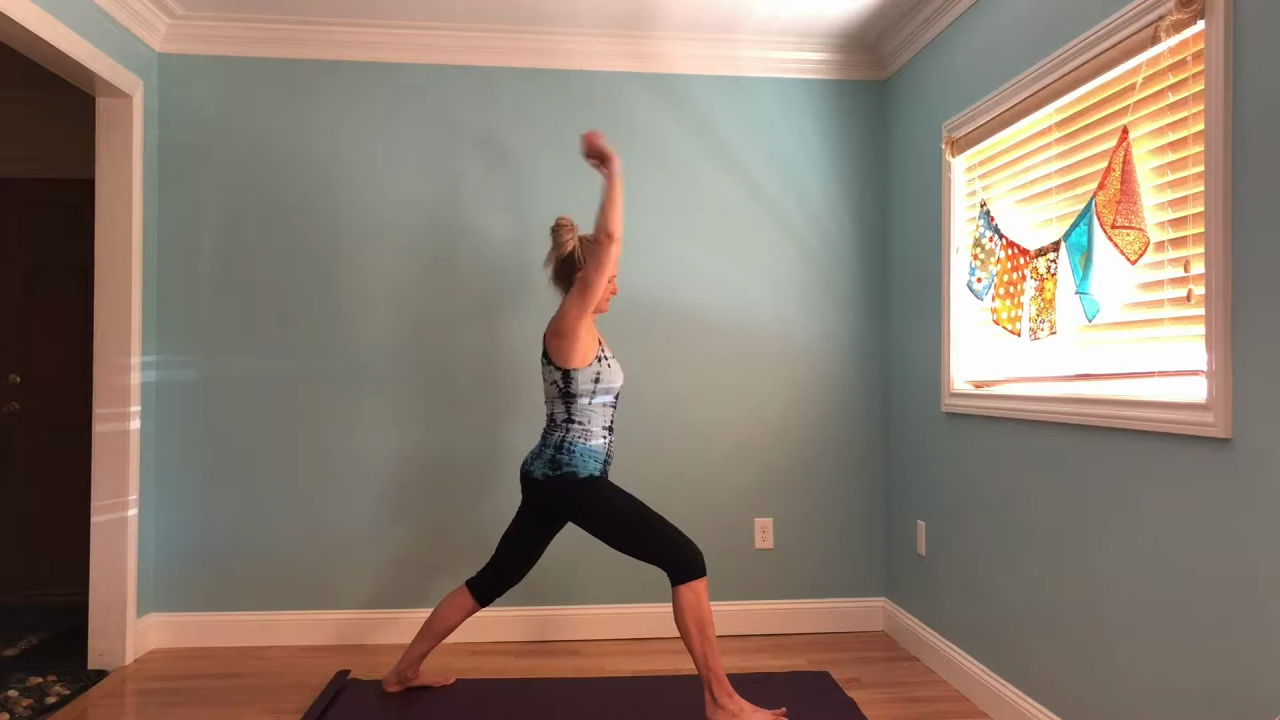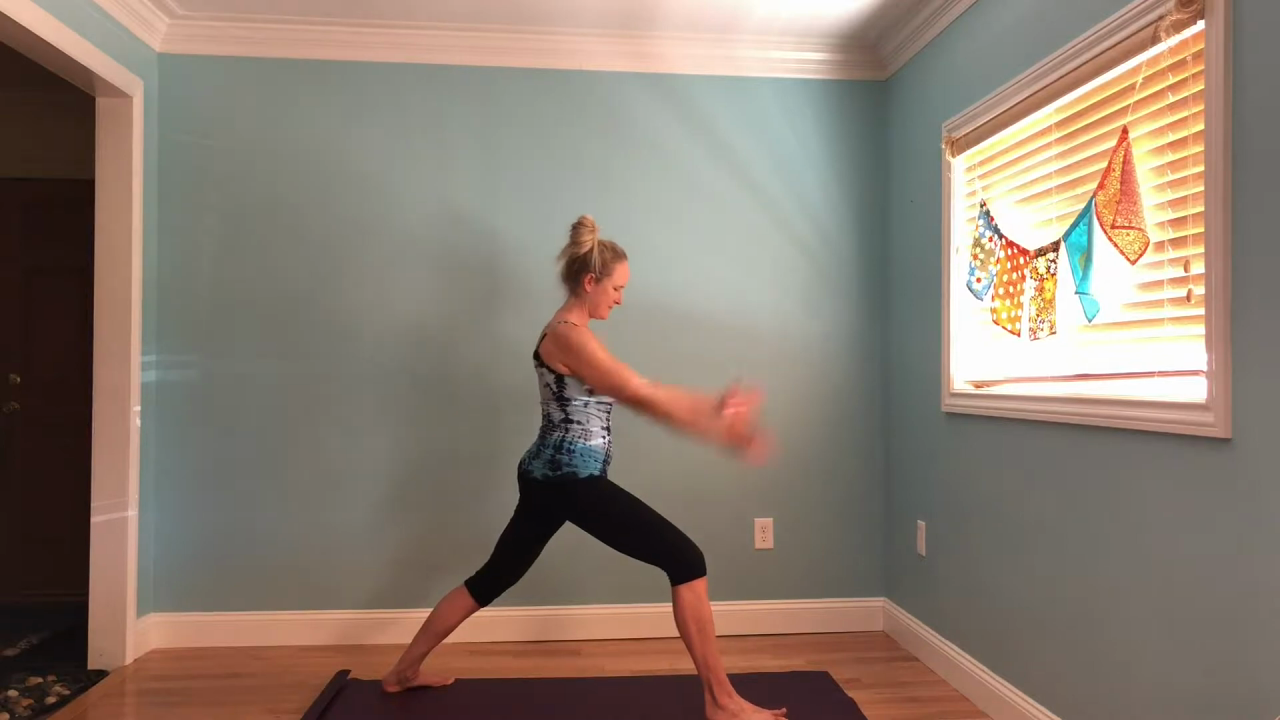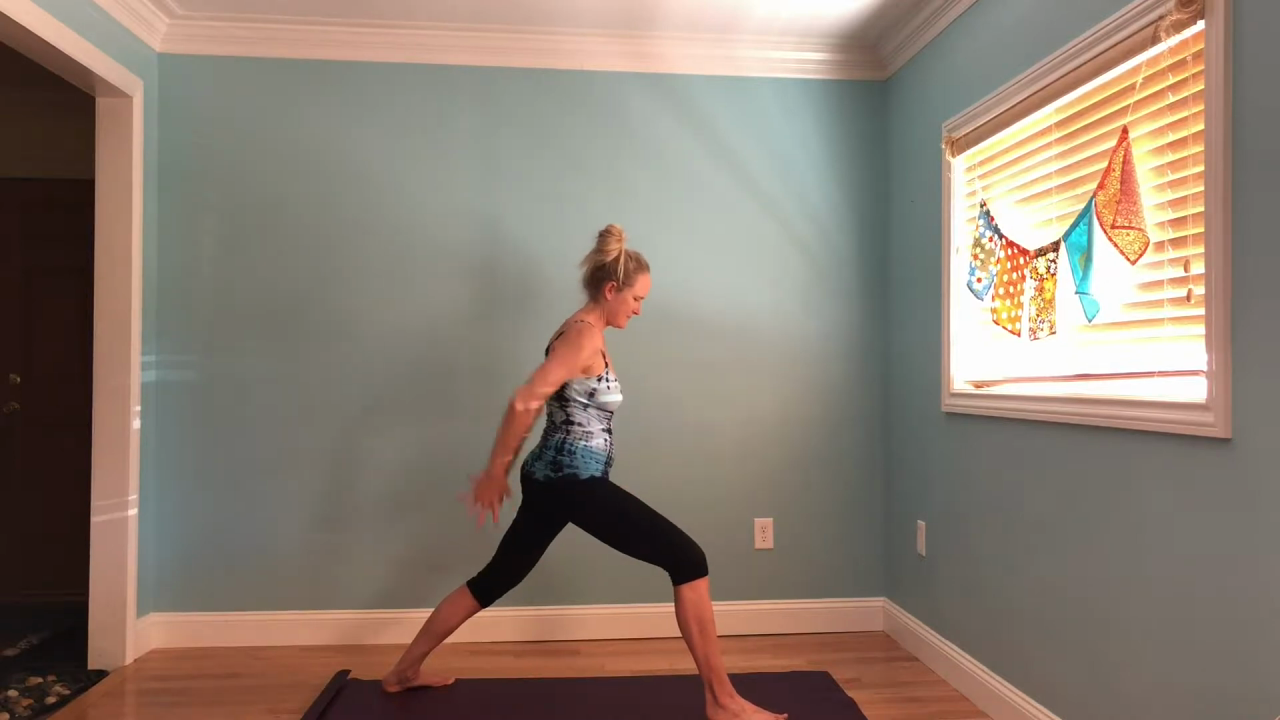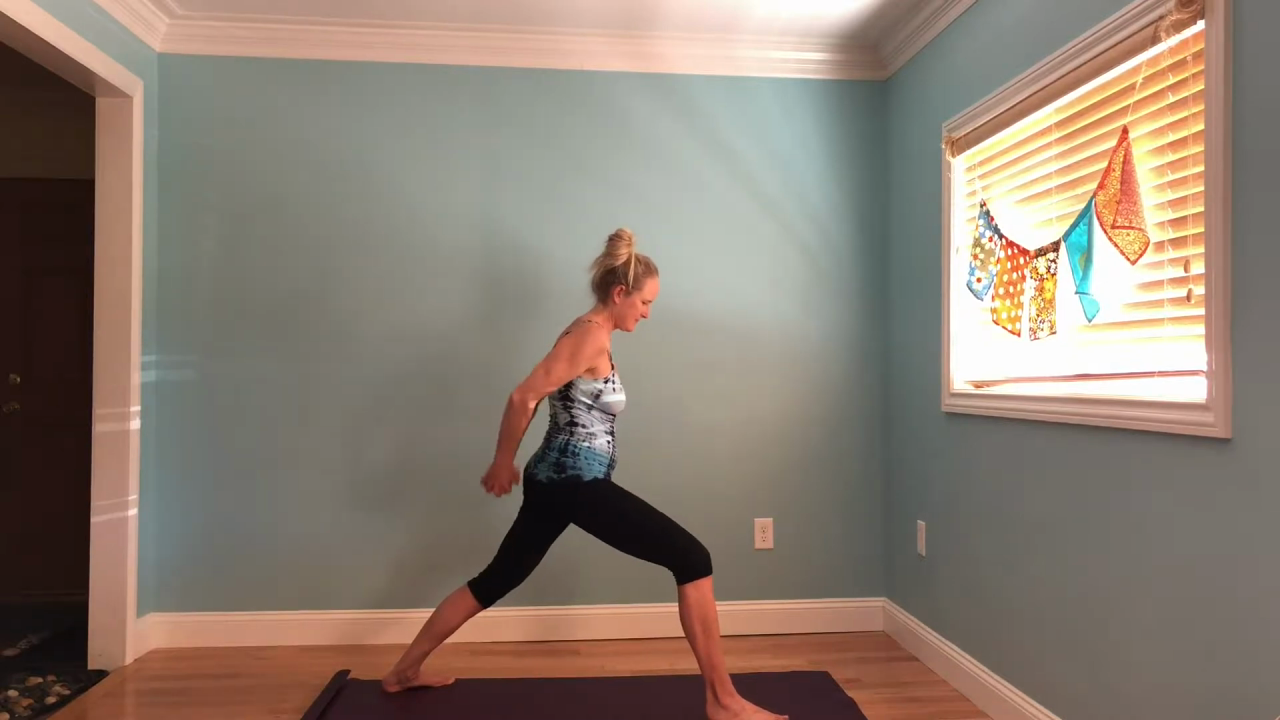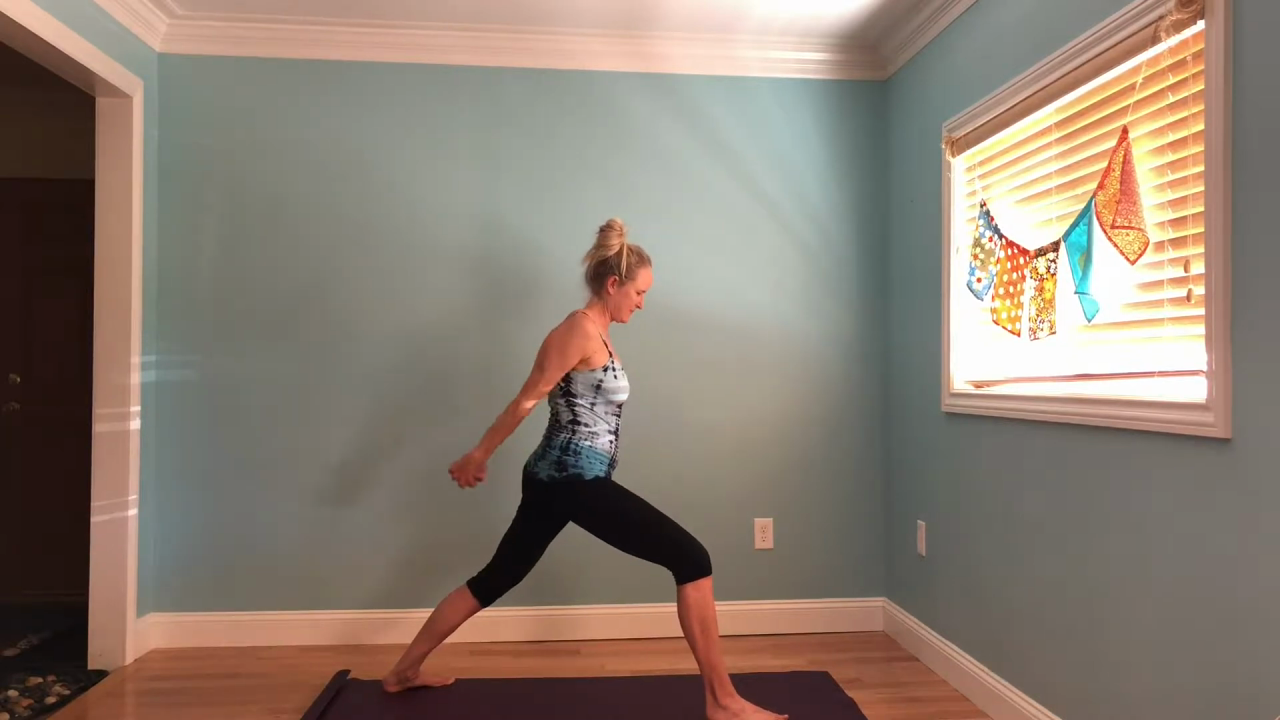
dt=0.5s
person 1, frame 1
left shoulder: (577, 329)
right shoulder: (571, 325)
left elbow: (603, 248)
right elbow: (611, 243)
left wrist: (610, 174)
right wrist: (611, 169)
left hip: (554, 476)
right hip: (573, 479)
left knee: (494, 578)
right knee: (686, 561)
left ankle: (403, 670)
person 1, frame 2
left shoulder: (574, 331)
right shoulder: (568, 336)
left elbow: (637, 389)
right elbow: (642, 396)
left wrist: (713, 406)
right wrist: (718, 430)
left hip: (551, 475)
right hip: (571, 478)
left knee: (492, 577)
right knee: (686, 560)
left ankle: (404, 670)
person 1, frame 3
left shoulder: (584, 334)
right shoulder: (585, 336)
left elbow: (529, 403)
right elbow: (525, 403)
left wrist: (501, 467)
right wrist: (495, 471)
left hip: (555, 476)
right hip: (575, 479)
left knee: (496, 578)
right knee: (688, 561)
left ankle: (404, 670)
person 1, frame 4
left shoulder: (586, 334)
right shoulder: (591, 337)
left elbow: (532, 397)
right elbow: (523, 397)
left wrist: (507, 464)
right wrist: (504, 463)
left hip: (556, 478)
right hip: (578, 481)
left knee: (496, 579)
right knee: (692, 559)
left ankle: (405, 670)
person 1, frame 5
left shoulder: (595, 333)
right shoulder: (580, 330)
left elbow: (534, 400)
right elbow: (526, 400)
left wrist: (478, 456)
right wrist: (478, 455)
left hip: (557, 476)
right hip: (577, 479)
left knee: (496, 578)
right knee: (692, 561)
left ankle: (404, 670)
